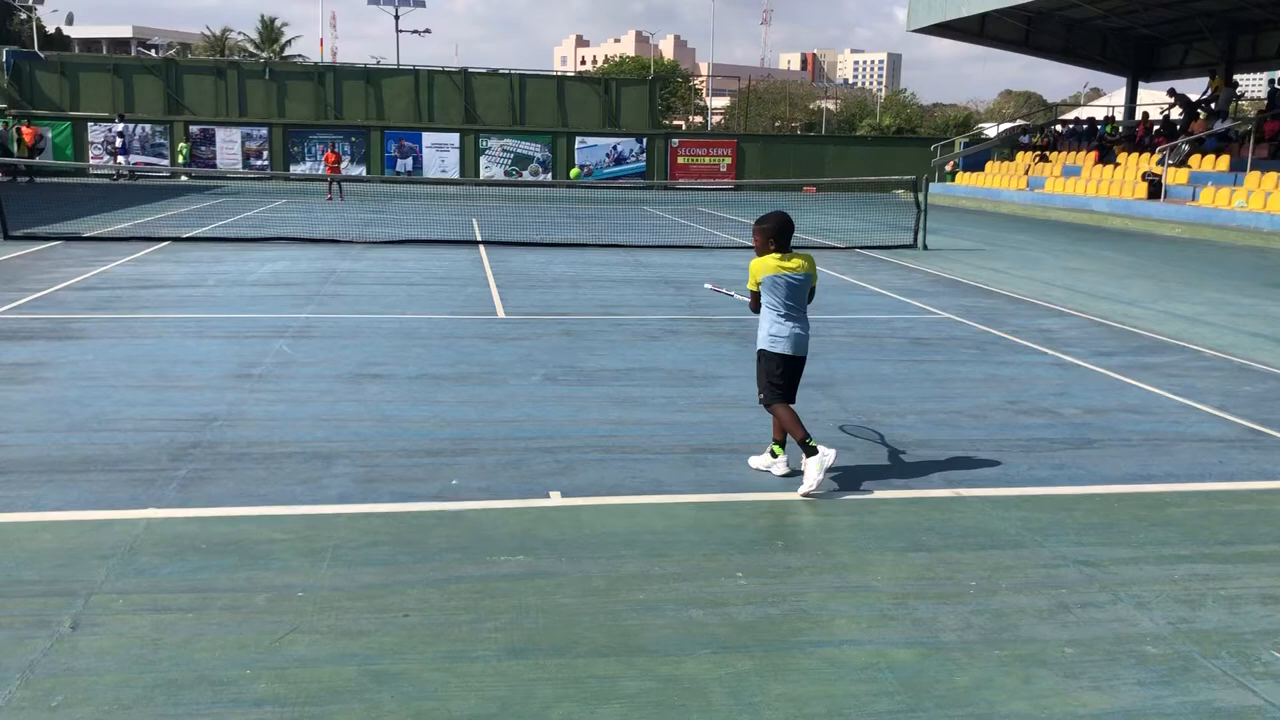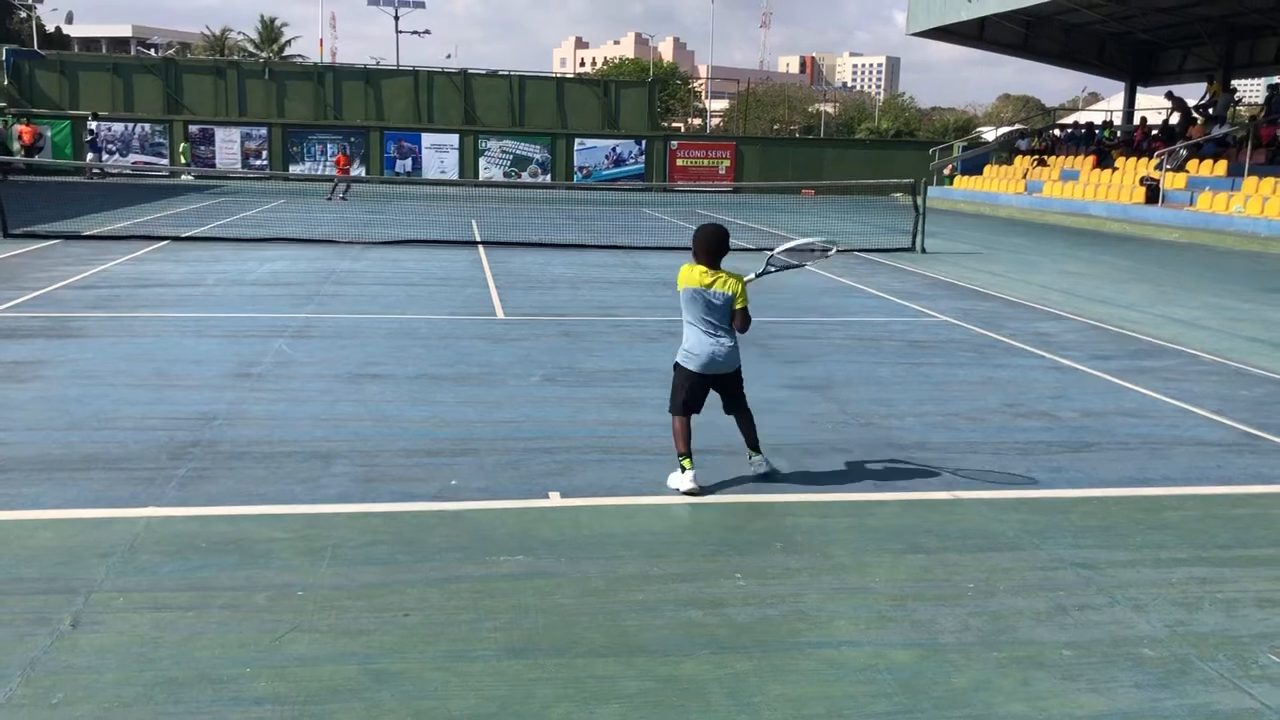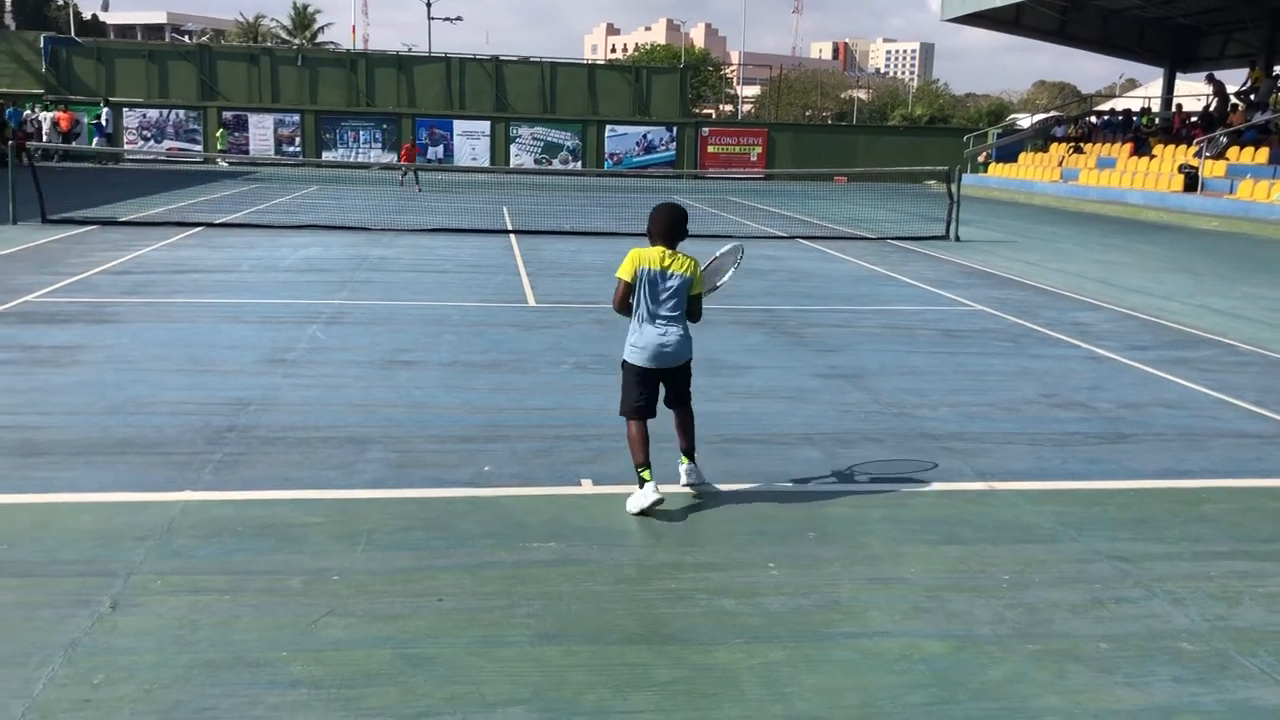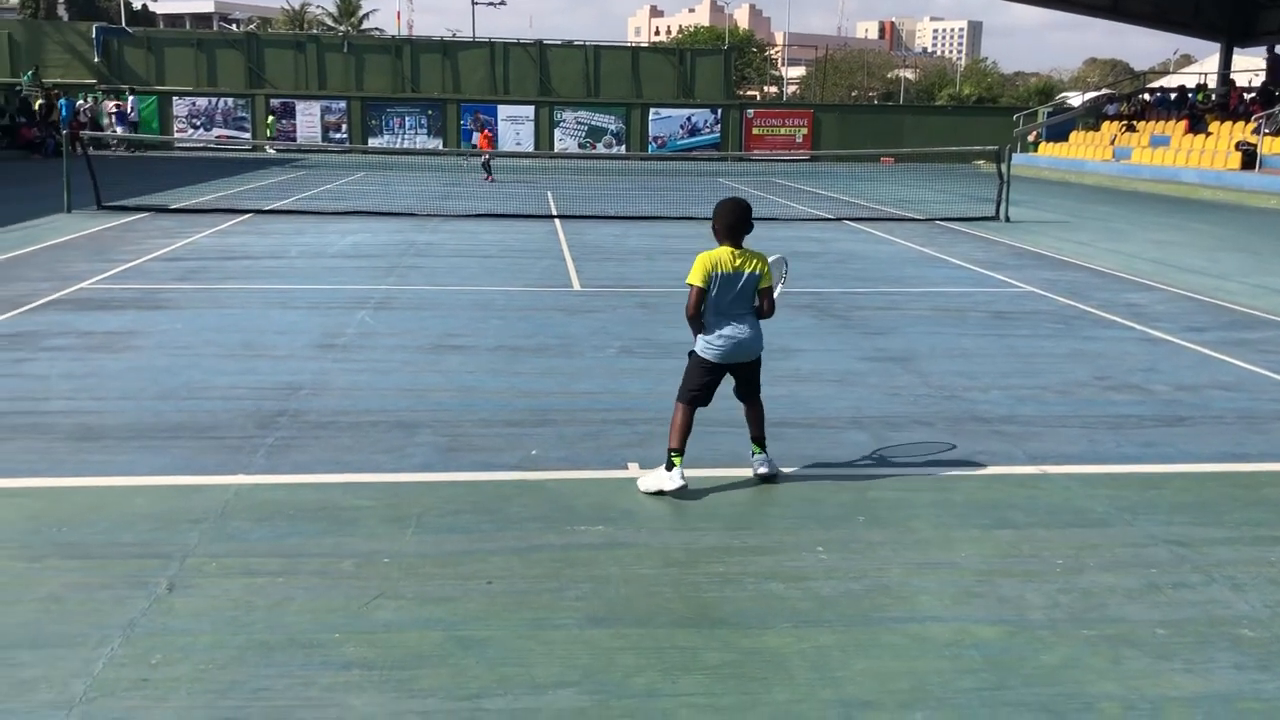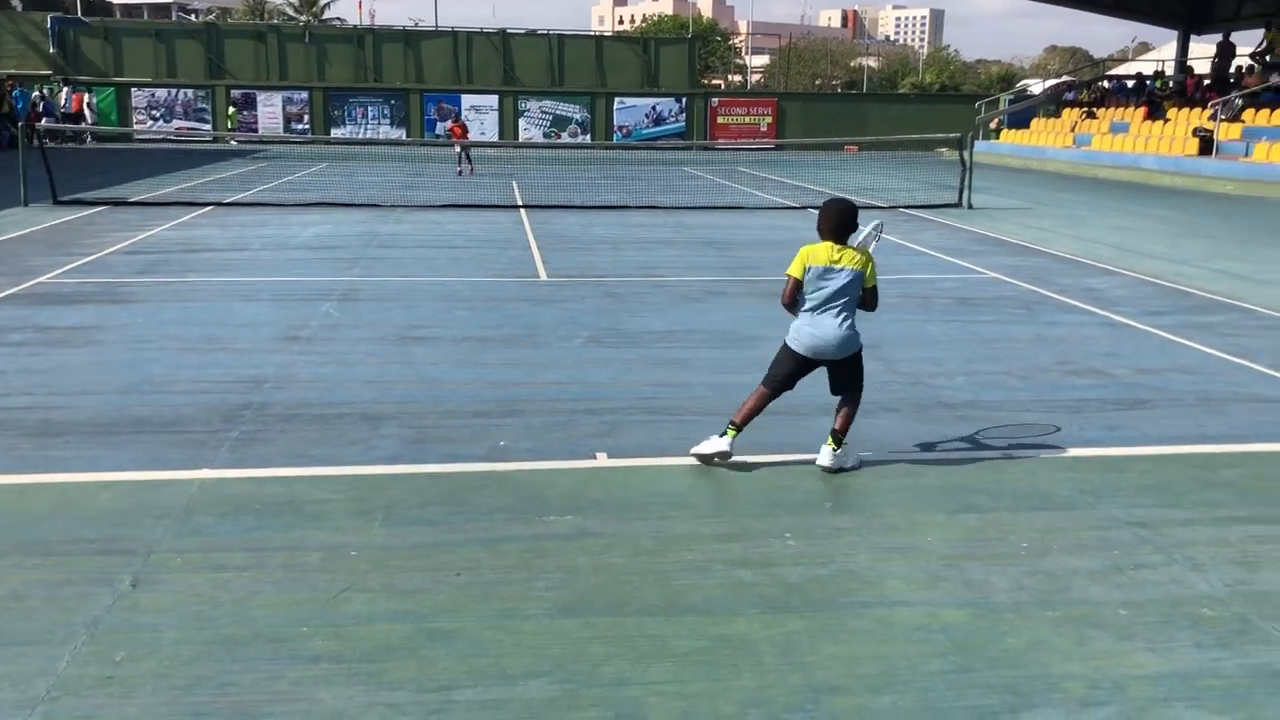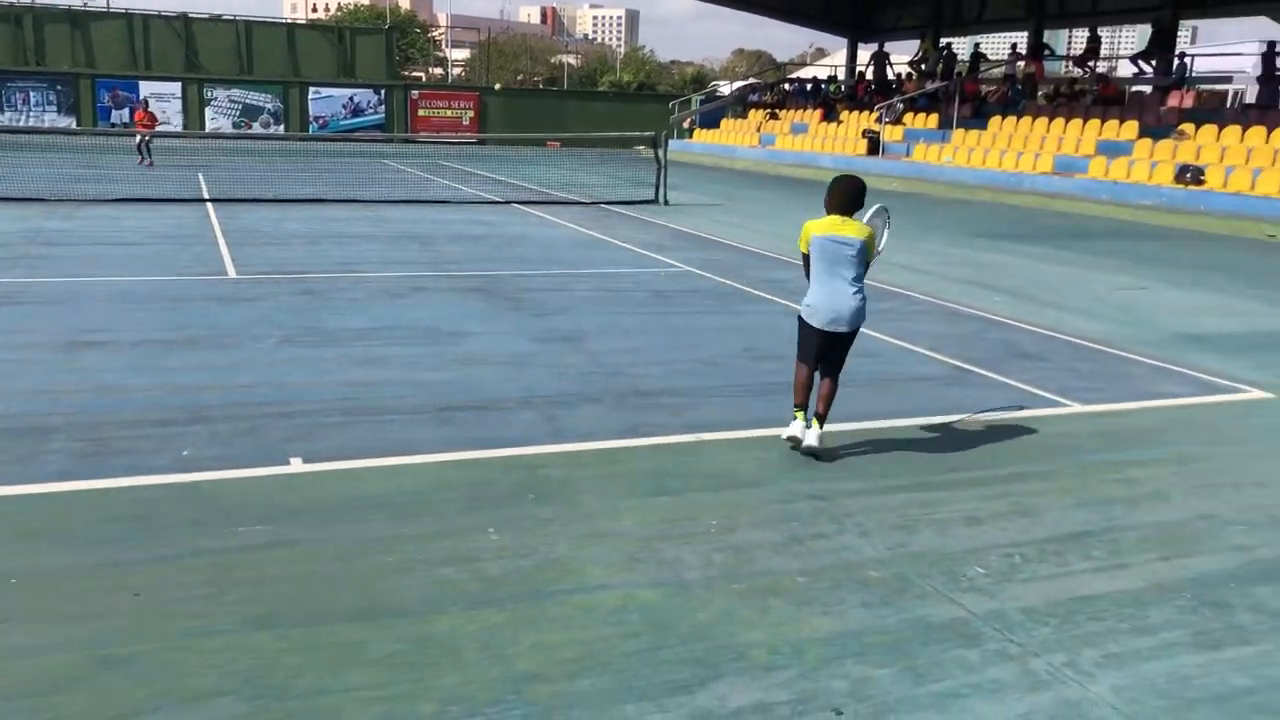
dt=0.7s
person 1, frame 1
left shoulder: (758, 265)
right shoulder: (807, 262)
left elbow: (755, 307)
left hip: (773, 343)
right hip: (798, 343)
left knee: (774, 402)
right knee: (782, 400)
left ankle: (814, 453)
right ankle: (776, 454)
person 1, frame 2
left shoulder: (685, 274)
right shoulder: (735, 284)
right elbow: (742, 326)
left hip: (692, 359)
right hip: (726, 360)
left knee: (680, 412)
right knee: (739, 407)
left ankle: (686, 471)
right ankle: (757, 457)
person 1, frame 3
left shoulder: (637, 257)
right shoulder: (691, 266)
left elbow: (619, 303)
right elbow: (694, 315)
left hip: (641, 351)
right hip: (677, 351)
left knee: (635, 417)
right knee: (682, 407)
left ankle: (647, 484)
right ankle: (689, 466)
person 1, frame 4
left shoulder: (706, 260)
right shoulder: (760, 262)
left elbow: (692, 308)
right elbow: (768, 309)
left wrist: (699, 330)
left hip: (713, 346)
right hip: (749, 345)
left knee: (684, 403)
right knee: (752, 398)
left ankle: (672, 469)
right ankle: (761, 457)
person 1, frame 5
left shoulder: (806, 254)
right shoulder: (863, 260)
left elbow: (786, 300)
right elbow: (870, 304)
left hip: (802, 339)
right hip: (842, 343)
left knee: (768, 389)
right knee: (851, 392)
left ankle: (725, 438)
right ankle: (833, 449)
person 1, frame 6
left shoulder: (811, 229)
right shoulder: (865, 234)
right elbow: (862, 270)
left hip: (816, 310)
right hip: (849, 313)
left knee: (805, 364)
right knee: (830, 371)
left ankle: (799, 421)
right ankle: (815, 429)
